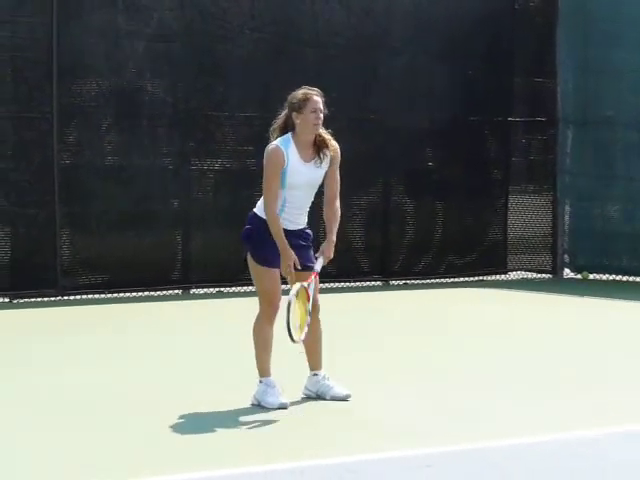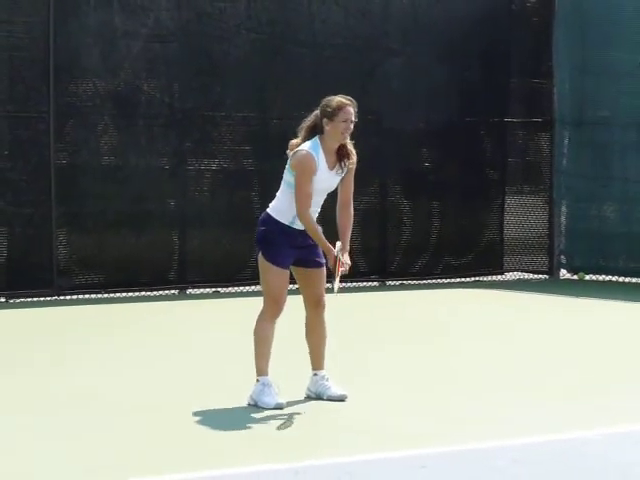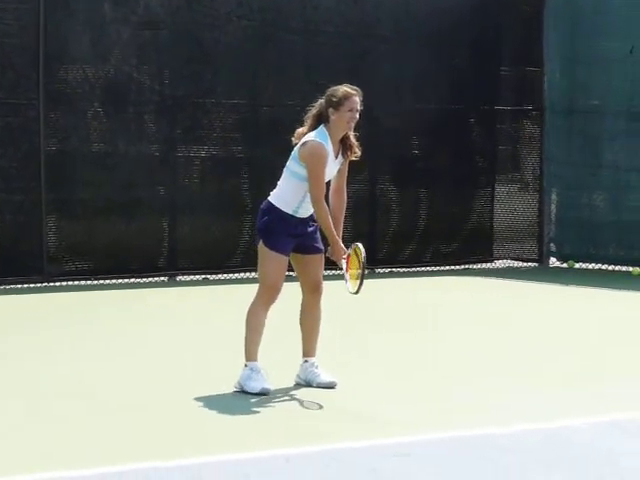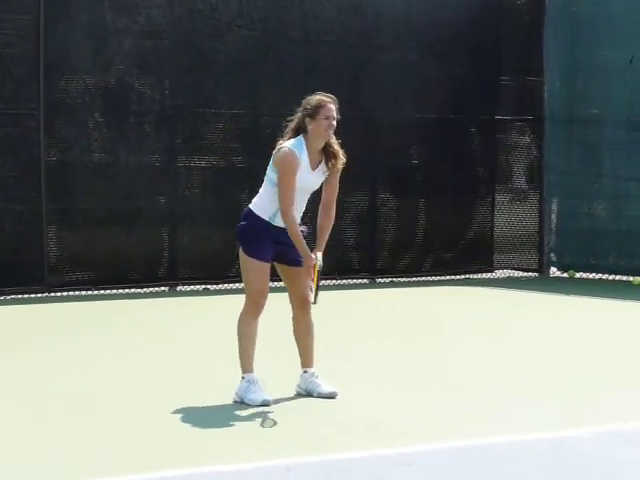
dt=0.5s
person 1, frame 1
left shoulder: (330, 150)
right shoulder: (277, 151)
left elbow: (332, 200)
right elbow: (270, 205)
left wrist: (330, 240)
right wrist: (284, 250)
left hip: (300, 233)
right hip: (266, 231)
left knee: (310, 306)
right knee: (270, 307)
left ankle: (317, 377)
right ankle: (265, 385)
person 1, frame 2
left shoulder: (348, 157)
right shoulder: (306, 156)
left elbow: (345, 205)
right elbow: (303, 212)
left wrist: (344, 250)
right wrist: (328, 251)
left hip: (306, 234)
right hip: (277, 230)
left knee: (317, 305)
right knee: (273, 306)
left ankle: (318, 378)
right ankle: (262, 384)
person 1, frame 3
left shoulder: (346, 145)
right shoulder: (316, 146)
left elbow: (338, 193)
right elbow: (319, 201)
left wrist: (338, 238)
right wrist: (336, 243)
left hip: (305, 221)
right hip: (278, 218)
left knee: (314, 291)
right knee: (268, 292)
left ankle: (308, 366)
right ankle: (250, 369)
person 1, frame 4
left shoulder: (334, 157)
right shoulder: (288, 153)
left elbow: (328, 206)
right elbow: (285, 209)
left wrist: (319, 250)
right wrist: (305, 252)
left hip: (290, 230)
right hip: (259, 226)
left knee: (303, 303)
right knee: (255, 303)
left ankle: (308, 375)
right ankle: (248, 381)
